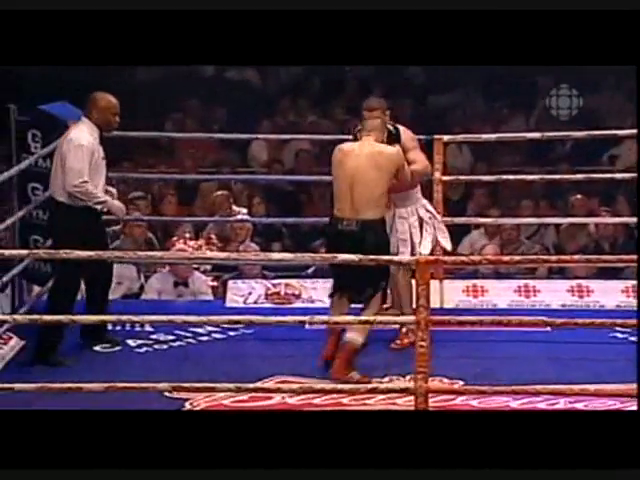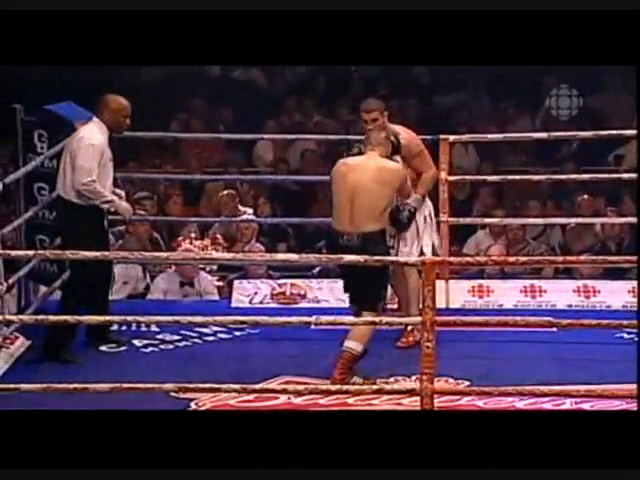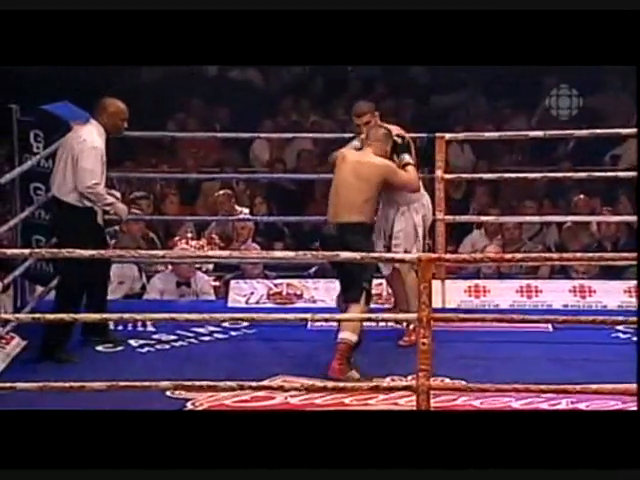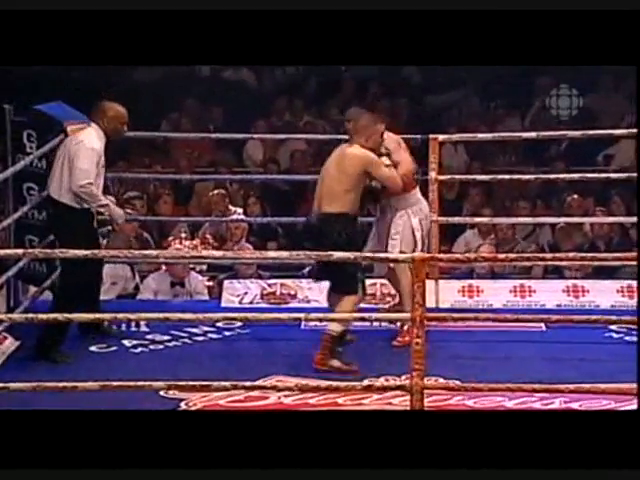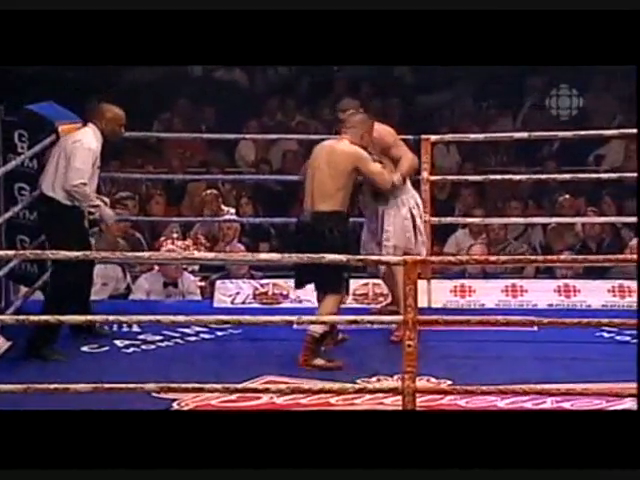
dt=0.2s
person 1, frame 1
left shoulder: (88, 137)
right shoulder: (80, 140)
right elbow: (76, 185)
left wrist: (105, 190)
right wrist: (108, 203)
left hip: (85, 215)
right hip: (72, 217)
left knee: (100, 273)
right knee: (67, 282)
left ankle: (94, 330)
right ankle: (46, 348)
person 1, frame 2
left shoulder: (93, 136)
right shoulder: (91, 140)
right elbow: (85, 183)
left wrist: (111, 191)
right wrist: (116, 203)
left hip: (88, 213)
right hip: (79, 215)
left knee: (100, 272)
right knee: (82, 277)
left ankle: (98, 330)
right ankle: (57, 345)
person 1, frame 3
left shoulder: (83, 134)
right shoulder: (91, 142)
right elbow: (88, 186)
left wrist: (107, 194)
right wrist: (114, 205)
left hip: (79, 212)
right hip: (74, 214)
left knee: (99, 266)
right knee: (75, 277)
left ankle: (96, 326)
right ankle: (53, 344)
person 1, frame 4
left shoulder: (86, 139)
right shoulder: (90, 144)
right elbow: (82, 186)
left wrist: (102, 199)
right wrist: (109, 208)
left hip: (74, 212)
right hip: (70, 214)
left knee: (92, 265)
right knee: (74, 276)
left ankle: (90, 321)
right ankle: (49, 343)
person 1, frame 5
left shoulder: (82, 138)
right shoulder: (87, 144)
right elbow: (75, 185)
left wrist: (95, 200)
right wrist: (101, 209)
left hip: (63, 209)
right hip: (60, 212)
left knee: (82, 265)
right knee: (65, 273)
left ankle: (81, 321)
right ankle: (40, 342)
person 2, frame 1
left shoulder: (340, 151)
right shoulder: (392, 155)
right elbow: (405, 179)
left hip: (338, 229)
right hip: (371, 232)
left knee: (343, 290)
right knee: (372, 301)
left ankle: (332, 346)
right ankle: (342, 364)
person 2, frame 2
left shoulder: (341, 166)
right shoulder: (396, 170)
right elbow: (409, 197)
left hip: (339, 241)
right hip: (371, 243)
left knee: (358, 294)
right knee: (370, 310)
left ankle: (351, 347)
right ankle: (342, 371)
person 2, frame 3
left shoulder: (346, 156)
right shoulder: (381, 165)
left elbow: (334, 158)
right elbow: (413, 185)
right wrist: (406, 157)
left hip: (332, 232)
right hip: (354, 235)
left knee: (350, 288)
right knee: (359, 302)
left ankle: (346, 340)
right ankle: (341, 364)
person 2, frame 4
left shoulder: (340, 151)
right shoulder: (365, 157)
right elbow: (396, 185)
right wrist: (385, 163)
left hip: (320, 223)
right hip: (338, 226)
left knee: (338, 284)
right knee: (352, 292)
left ankle: (337, 333)
right ankle: (325, 354)
person 2, frame 5
left shoulder: (321, 146)
right shoulder: (356, 153)
left elbow: (306, 173)
right elbow: (386, 182)
right wrist: (374, 163)
left hip: (307, 222)
right hip: (330, 225)
left knee: (325, 285)
right knee: (334, 292)
left ankle: (328, 334)
right ankle: (309, 353)
person 3, frame 1
left shoulder: (403, 137)
left elbow: (424, 168)
left hip: (406, 206)
left knee: (399, 264)
left ankle: (409, 326)
right ankle: (400, 309)
person 3, frame 2
left shoulder: (405, 138)
left elbow: (431, 172)
left knee: (406, 263)
right knee: (392, 262)
left ankle: (416, 323)
right ankle: (405, 309)
person 3, frame 3
left shoulder: (395, 136)
left hip: (409, 203)
right hip: (390, 202)
left knee: (402, 260)
right knee: (387, 259)
left ankle: (415, 322)
right ankle: (401, 304)
person 3, frame 4
left shoulder: (388, 142)
left elbow: (407, 168)
left hip: (407, 207)
right hip: (389, 205)
left knee: (399, 261)
left ankle: (410, 326)
right ankle: (405, 302)
person 3, frame 5
left shoulder: (381, 133)
left elbow: (410, 160)
left wrist: (395, 183)
left hip: (397, 199)
right hip: (376, 199)
left knee: (394, 257)
right knee: (374, 252)
right ankle: (397, 301)
